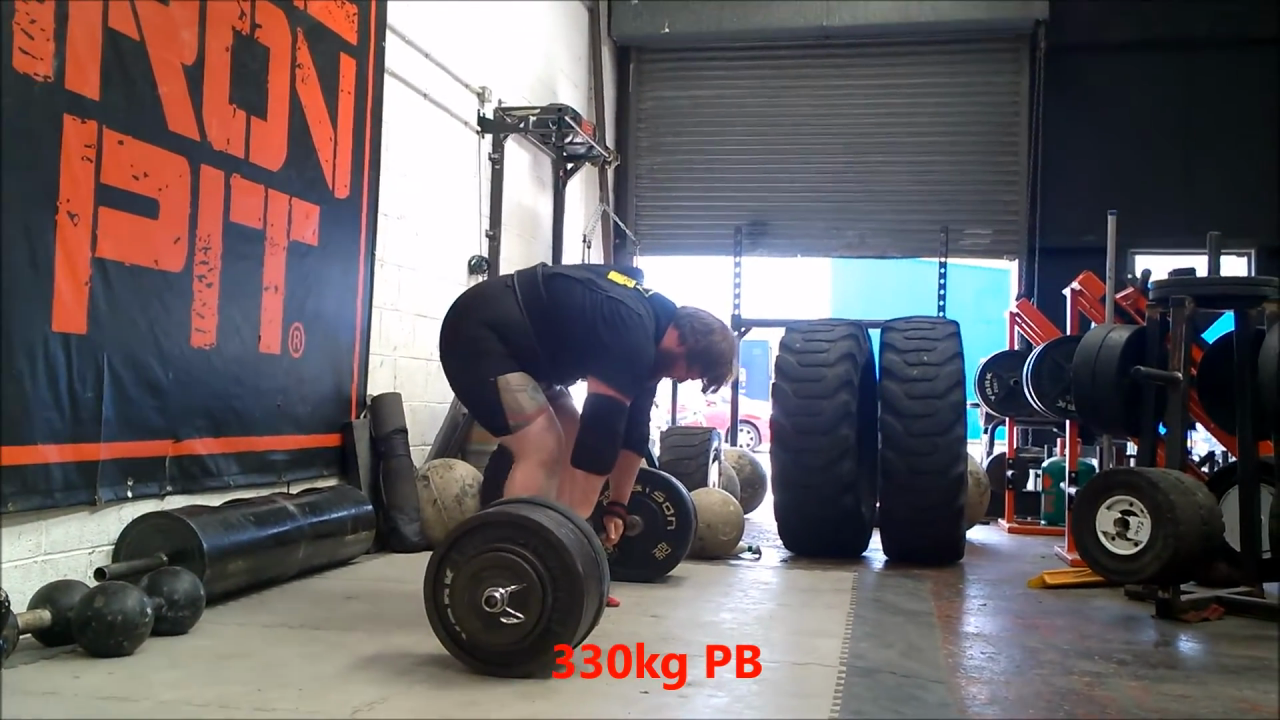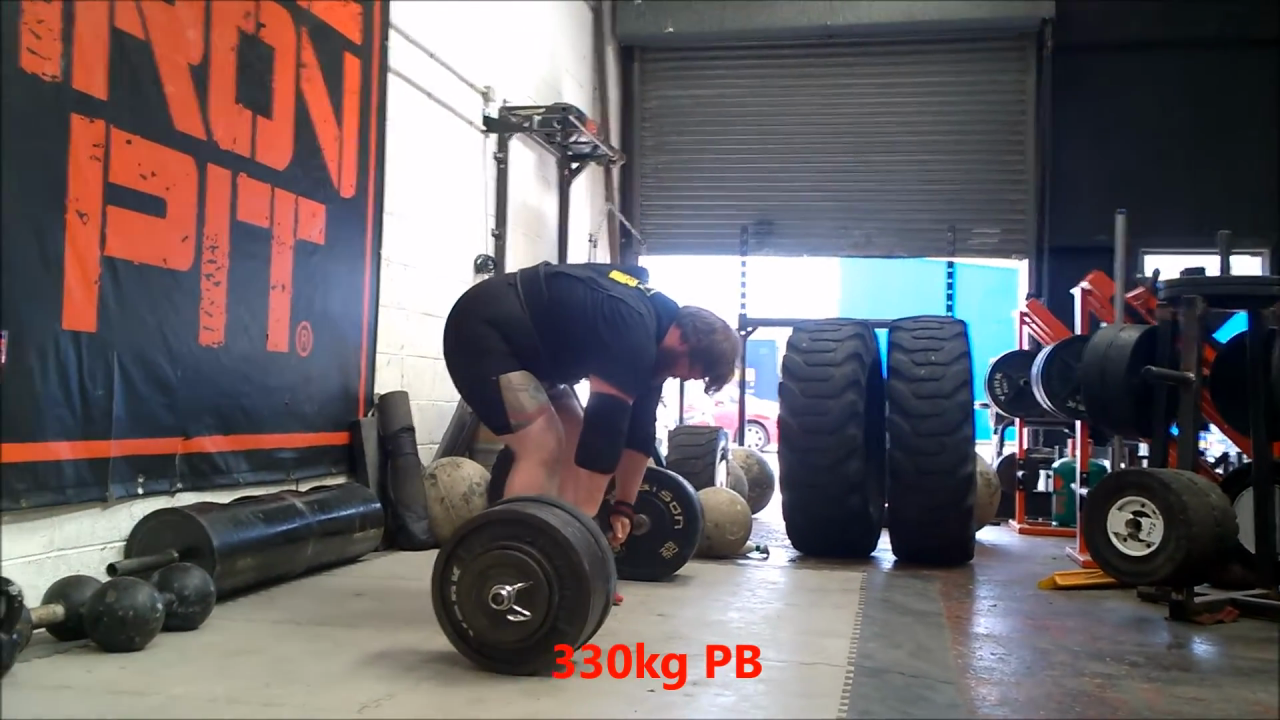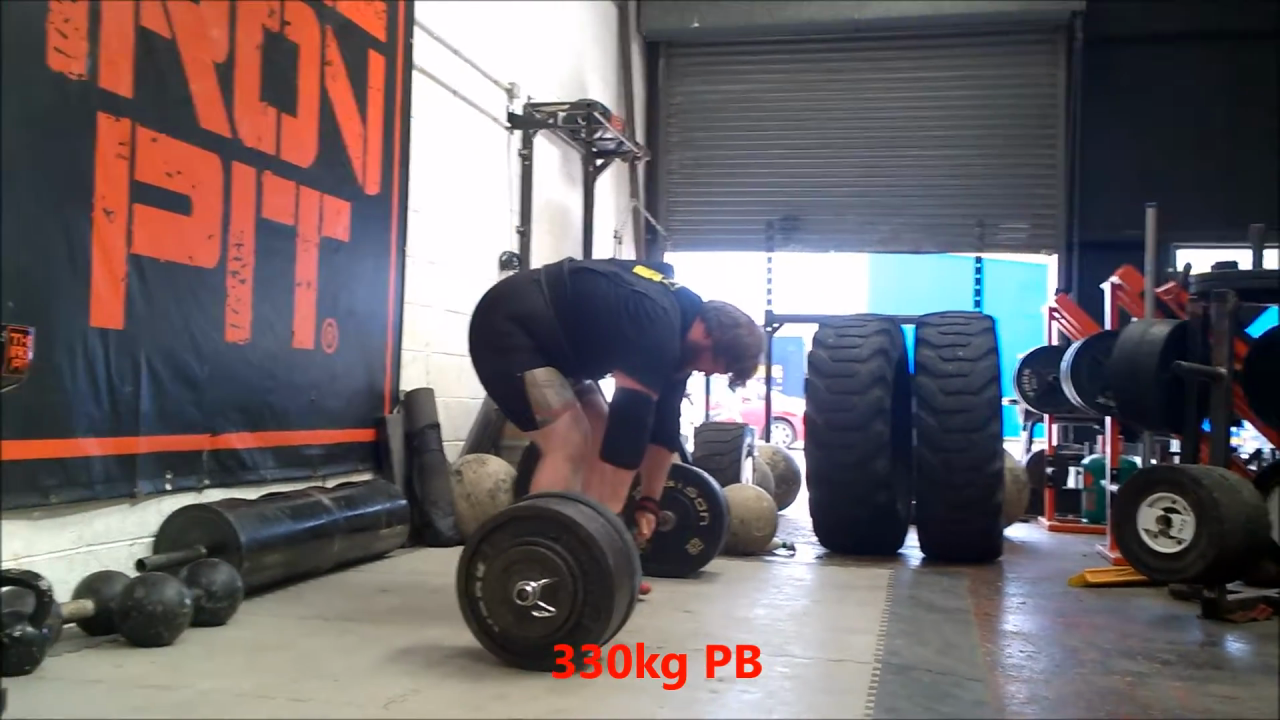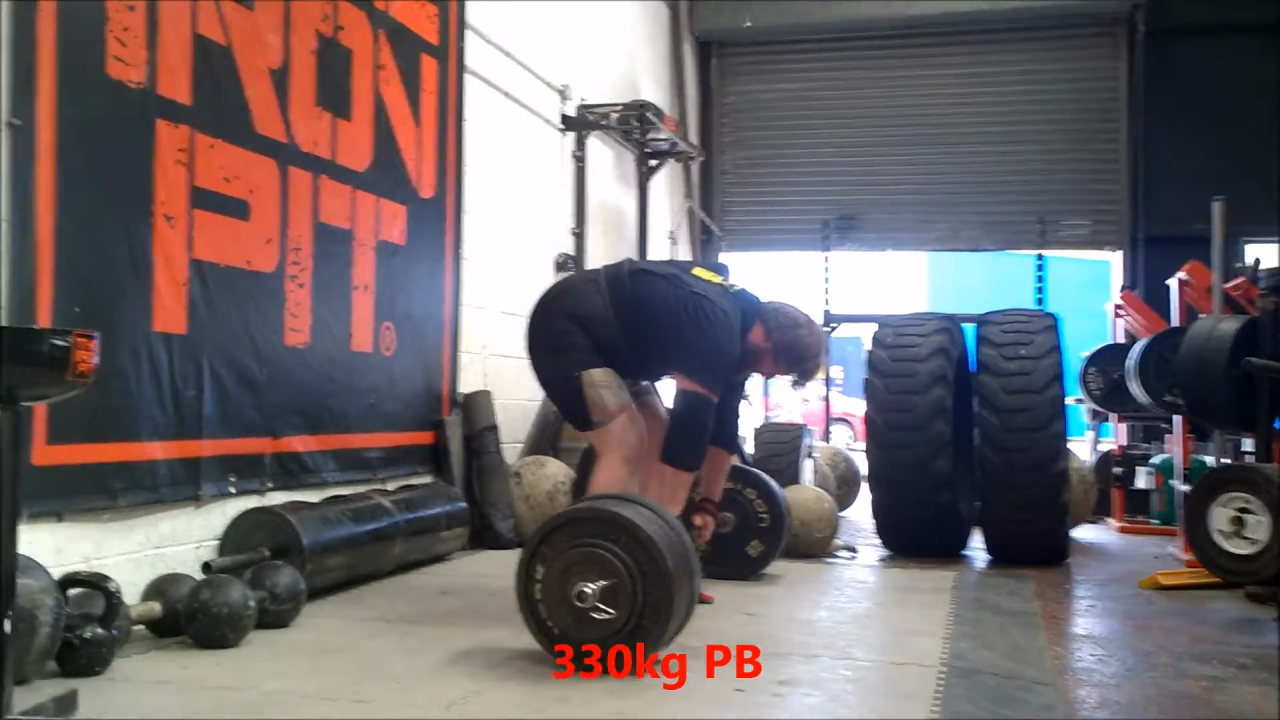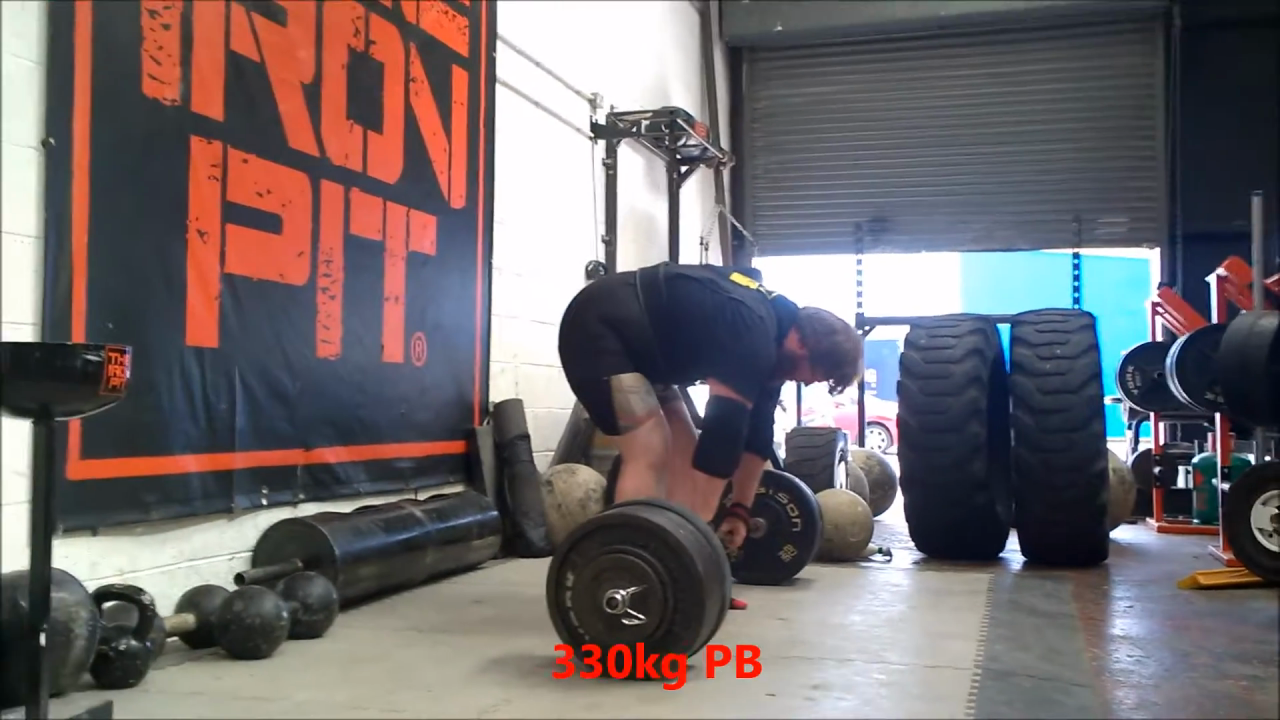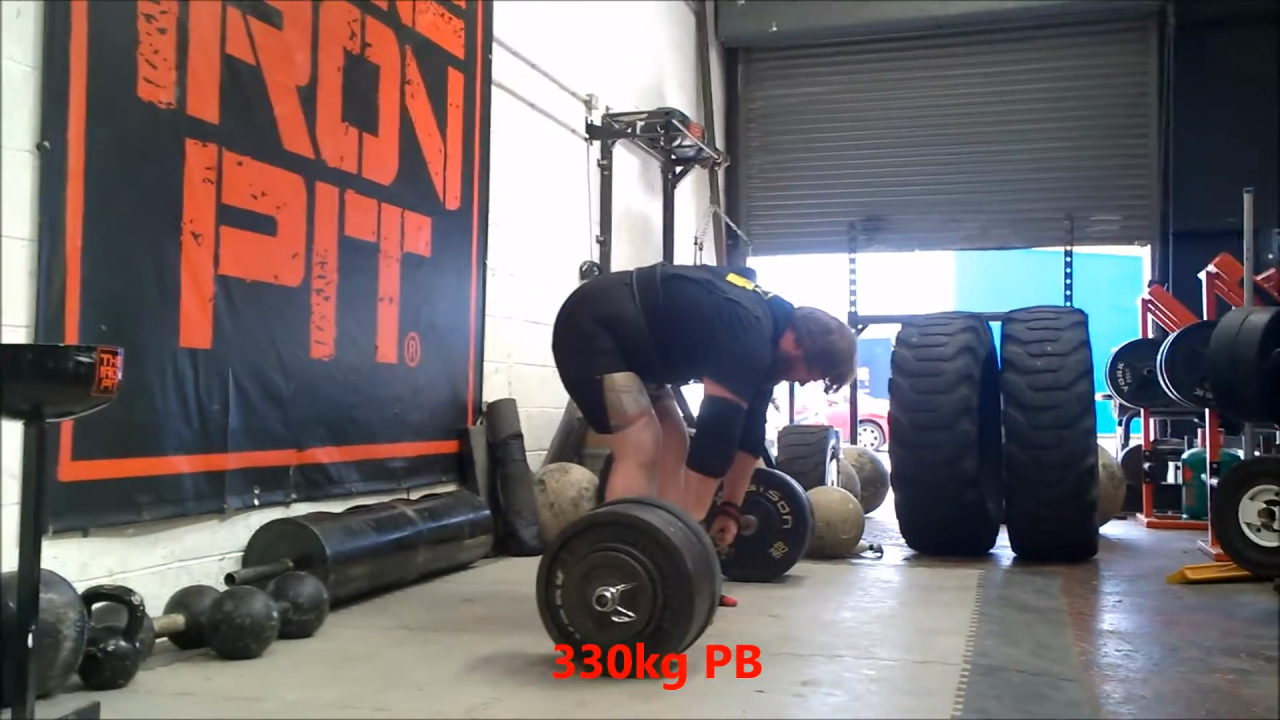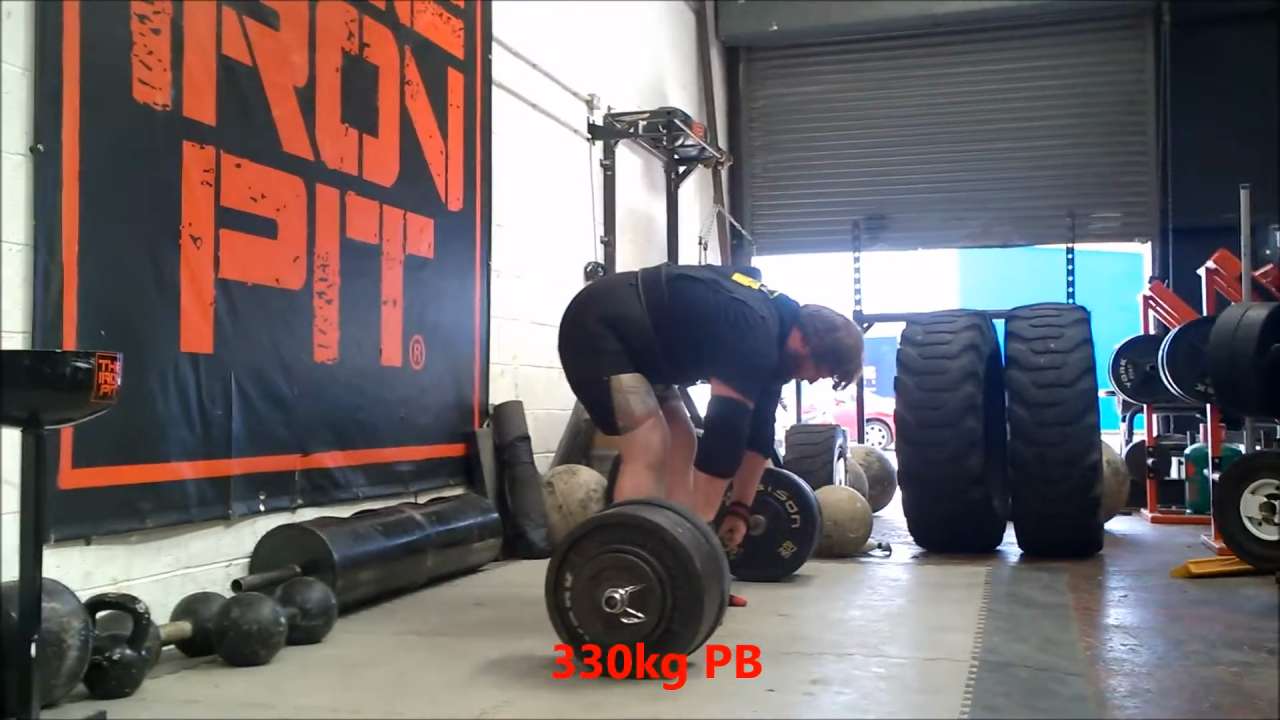
dt=0.1s
person 1, frame 1
left shoulder: (651, 332)
right shoulder: (629, 334)
left elbow: (634, 425)
right elbow: (602, 426)
left wrist: (617, 507)
left hip: (520, 343)
right hip: (480, 333)
left knee: (571, 446)
right knee: (542, 450)
person 1, frame 2
left shoulder: (653, 331)
right shoulder: (632, 333)
left elbow: (639, 425)
right elbow: (605, 425)
left wrist: (624, 506)
left hip: (521, 342)
right hip: (483, 331)
left knee: (573, 444)
right knee: (543, 449)
person 1, frame 3
left shoulder: (678, 327)
right shoulder: (656, 327)
left elbow: (664, 419)
right elbow: (630, 419)
left wrist: (649, 502)
left hip: (548, 338)
right hip: (509, 327)
left knee: (599, 441)
right knee: (568, 446)
person 1, frame 4
left shoulder: (738, 327)
right shoulder: (716, 329)
left elbow: (722, 422)
right elbow: (690, 421)
left wrist: (708, 504)
right wrist: (669, 519)
left hip: (605, 337)
right hip: (567, 327)
left knee: (657, 442)
right knee: (624, 447)
person 1, frame 5
left shoulder: (772, 334)
right shoulder: (751, 336)
left elbow: (757, 428)
right elbow: (723, 428)
left wrist: (740, 510)
left hip: (635, 342)
right hip: (599, 330)
left knee: (682, 451)
right knee: (650, 454)
person 1, frame 6
left shoulder: (767, 333)
right shoulder: (747, 336)
left elbow: (749, 427)
right elbow: (717, 428)
left wrist: (731, 508)
left hip: (629, 341)
right hip: (593, 329)
left knee: (674, 450)
right knee: (641, 452)
person 1, frame 7
left shoulder: (773, 336)
right shoulder: (753, 334)
left elbow: (758, 426)
right elbow: (725, 428)
left wrist: (740, 507)
left hip: (634, 344)
right hip: (598, 329)
left knee: (680, 450)
right knee: (648, 453)
